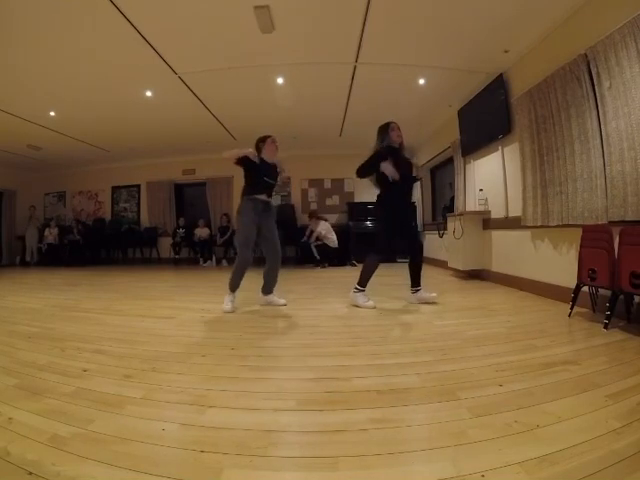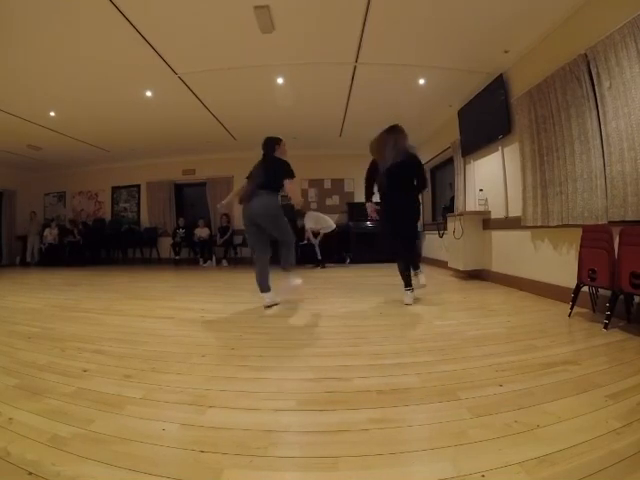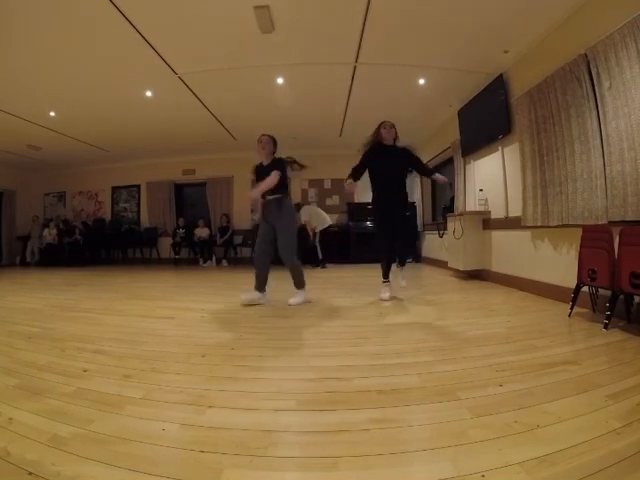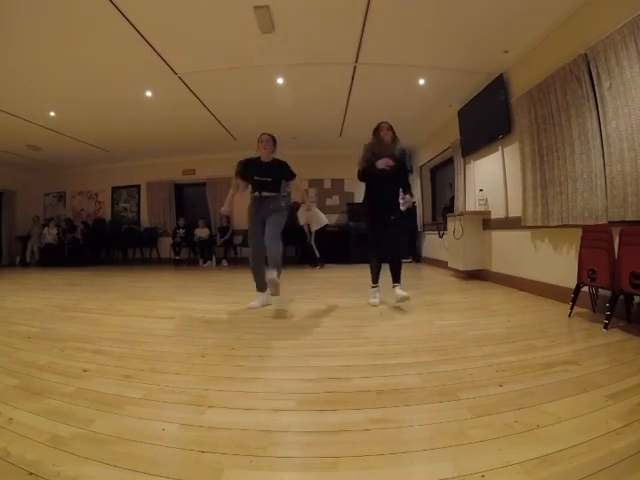
dt=0.5s
person 1, frame 1
left shoulder: (401, 157)
right shoulder: (383, 153)
left elbow: (407, 180)
right elbow: (361, 172)
right wrist: (382, 166)
left hip: (403, 209)
right hip: (389, 207)
left knee: (416, 247)
right knee: (382, 247)
left ankle: (417, 291)
right ankle: (358, 291)
person 1, frame 2
left shoulder: (378, 160)
right shoulder: (410, 158)
left elbow: (369, 181)
right elbow: (422, 183)
left wrist: (369, 202)
left hip: (389, 210)
right hip: (410, 208)
left knee: (400, 247)
right knee: (411, 242)
left ankle: (408, 290)
right ankle: (417, 272)
person 1, frame 3
left shoulder: (403, 153)
right shoulder: (373, 152)
left elbow: (419, 165)
right elbow: (359, 168)
left wrist: (434, 175)
right wrist: (351, 179)
left hip: (400, 203)
right hip: (381, 204)
left knee: (401, 241)
right knee: (385, 242)
left ankle: (400, 271)
right ankle: (385, 284)
person 1, frame 4
left shoulder: (399, 155)
right shoulder: (371, 153)
left elbow: (404, 178)
right elbow: (362, 175)
left wrist: (408, 193)
right wrist: (376, 165)
left hip: (392, 206)
right hip: (373, 206)
left knee: (395, 244)
right knee: (376, 246)
left ankle: (396, 286)
right ankle: (375, 288)
person 2, frame 1
left shoulder: (274, 168)
right shoulder: (252, 161)
left wrist: (280, 170)
right wrist: (245, 153)
left hip: (267, 212)
right hip: (249, 209)
left knee: (275, 254)
right knee: (245, 255)
left ankle: (267, 294)
right ankle: (230, 295)
person 2, frame 2
left shoulder: (259, 166)
right shoulder: (281, 164)
left elbow: (245, 186)
right elbow: (291, 188)
left wrist: (227, 200)
right wrist: (298, 200)
left hip: (249, 208)
right hip: (267, 205)
left knee: (260, 252)
right knee: (287, 239)
left ankle: (267, 295)
right ankle: (290, 275)
person 2, frame 3
left shoulder: (279, 164)
right shoulder: (258, 169)
left elbow: (273, 179)
left wrist: (257, 191)
right wrist: (260, 212)
left hip: (282, 209)
right hip: (267, 212)
left knee: (287, 253)
right knee: (260, 254)
left ankle: (302, 291)
right ankle: (259, 293)
person 2, frame 4
left shoulder: (281, 165)
right shoulder: (248, 164)
left elbow: (294, 184)
right elbow: (237, 184)
right wrist: (227, 204)
left hip: (276, 207)
right hip: (257, 207)
left knee: (272, 237)
right knee: (256, 251)
left ankle: (273, 275)
right ankle: (262, 295)
